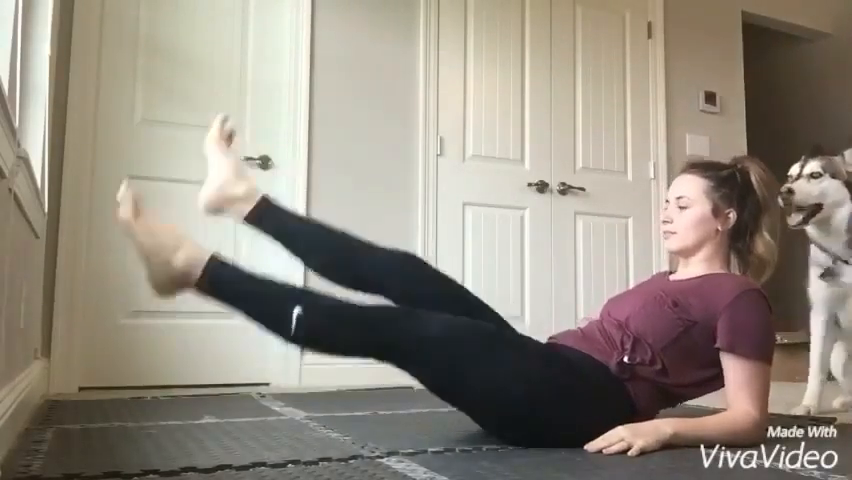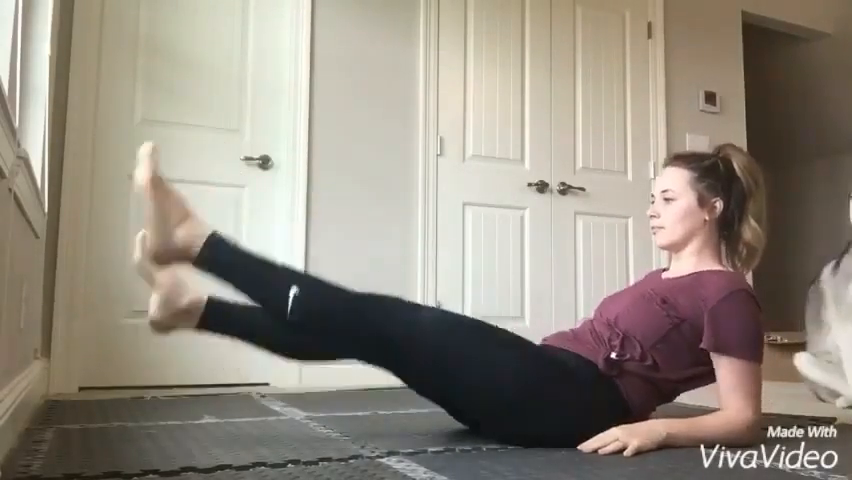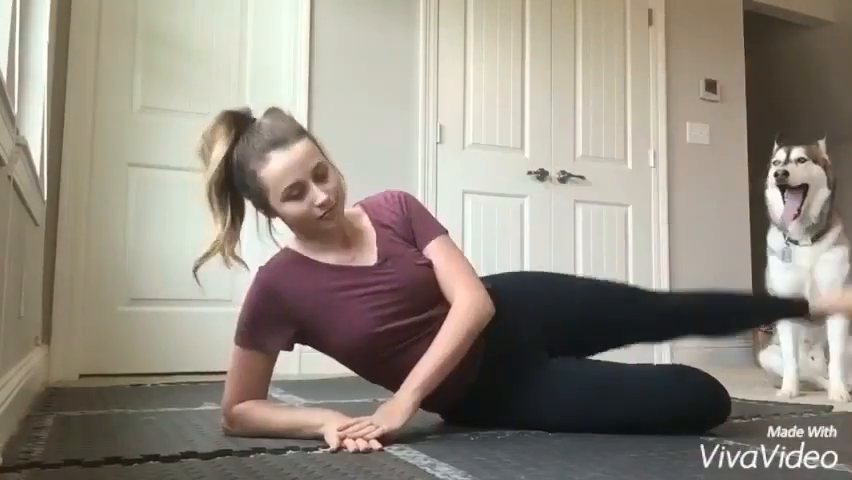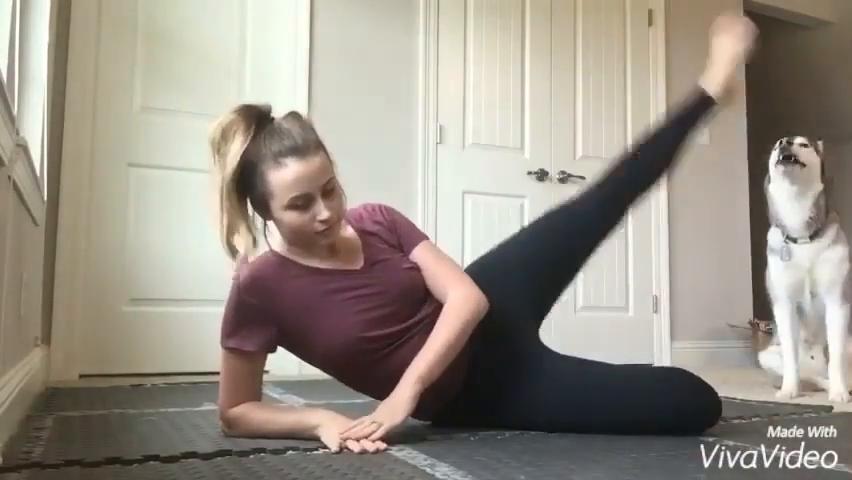
dt=0.5s
person 1, frame 1
left shoulder: (739, 300)
right shoulder: (670, 284)
left elbow: (749, 419)
left wrist: (664, 427)
left hip: (583, 405)
right hip: (547, 392)
left knee: (392, 327)
right knee: (408, 279)
left ankle: (200, 263)
person 1, frame 2
left shoulder: (726, 295)
right shoulder: (666, 277)
left elbow: (743, 418)
left wrist: (657, 426)
left hip: (581, 403)
right hip: (551, 385)
left knee: (379, 322)
right knee: (362, 330)
right ankle: (192, 306)
person 1, frame 3
left shoulder: (395, 210)
right shoulder: (277, 289)
left elbow: (475, 302)
right elbow: (238, 411)
left wrist: (404, 400)
right wrist: (324, 420)
left hip: (509, 317)
right hip: (486, 394)
left knee: (659, 312)
right knee: (702, 399)
person 1, frame 4
left shoulder: (379, 222)
right shoulder: (259, 288)
left elbow: (467, 300)
right elbow: (236, 412)
left wrist: (403, 395)
right wrist: (320, 418)
left hip: (489, 318)
right hip: (479, 389)
left knee: (604, 199)
right knee: (693, 399)
left ankle: (710, 91)
